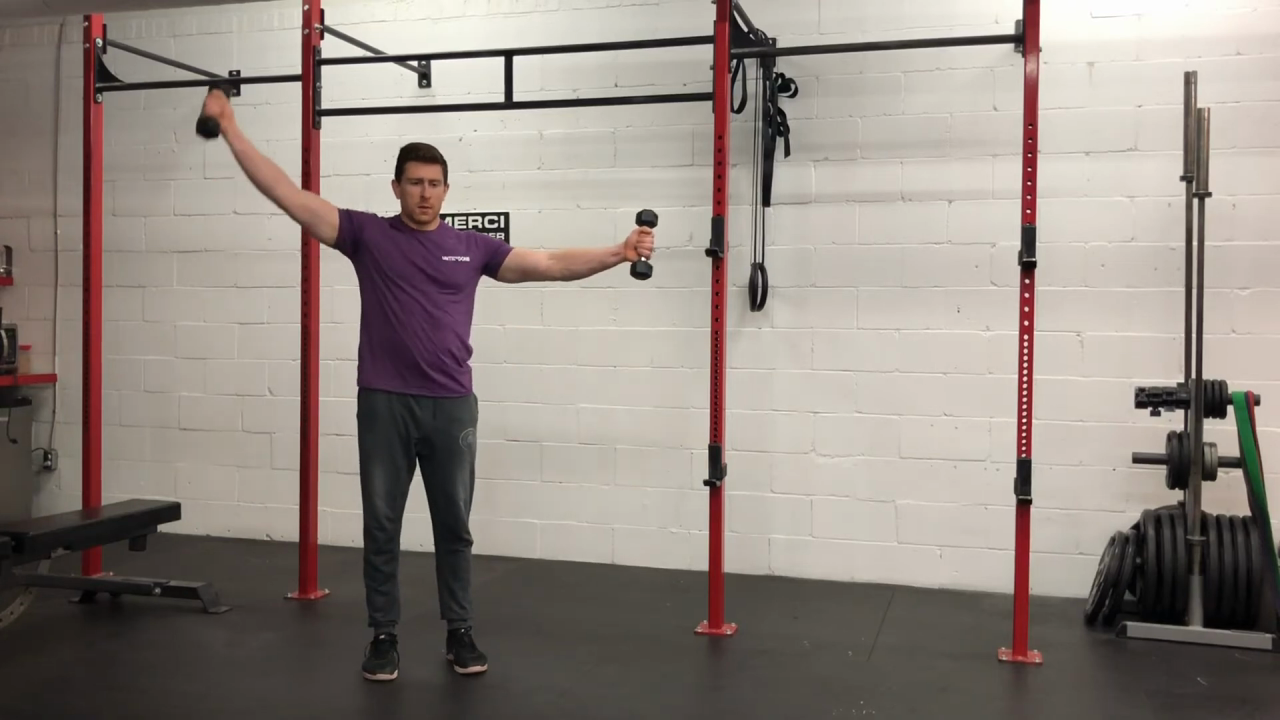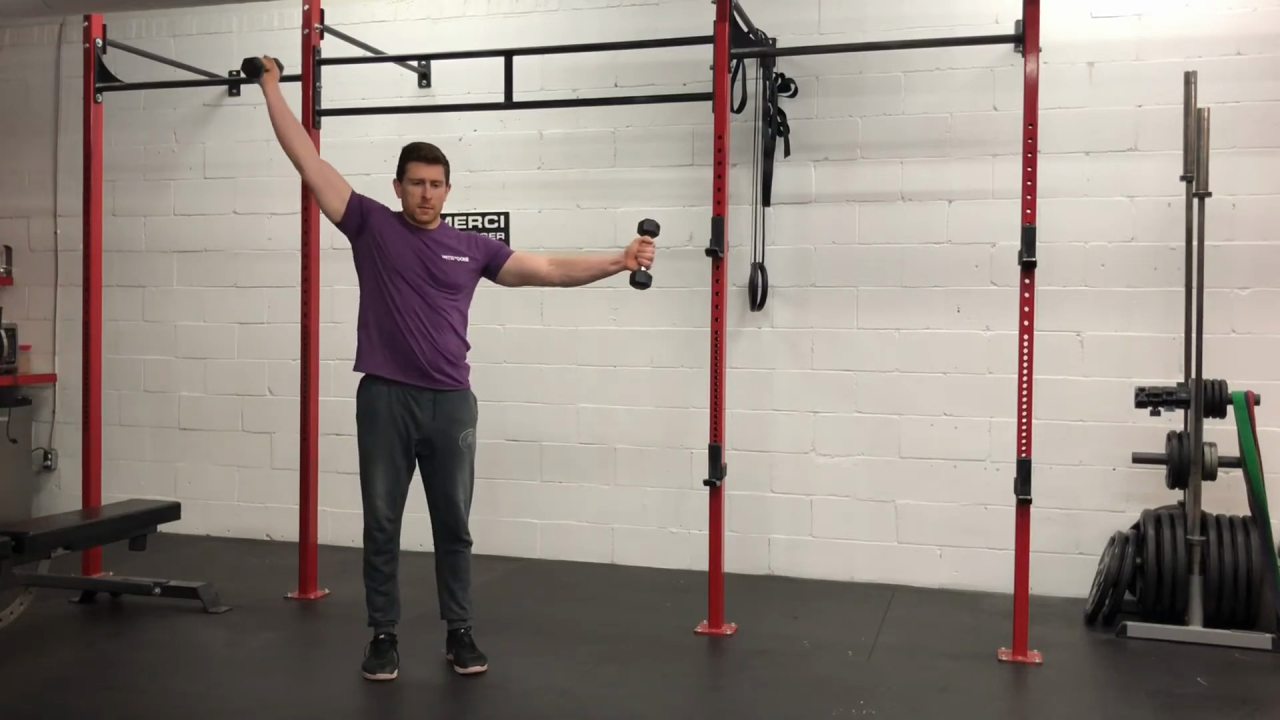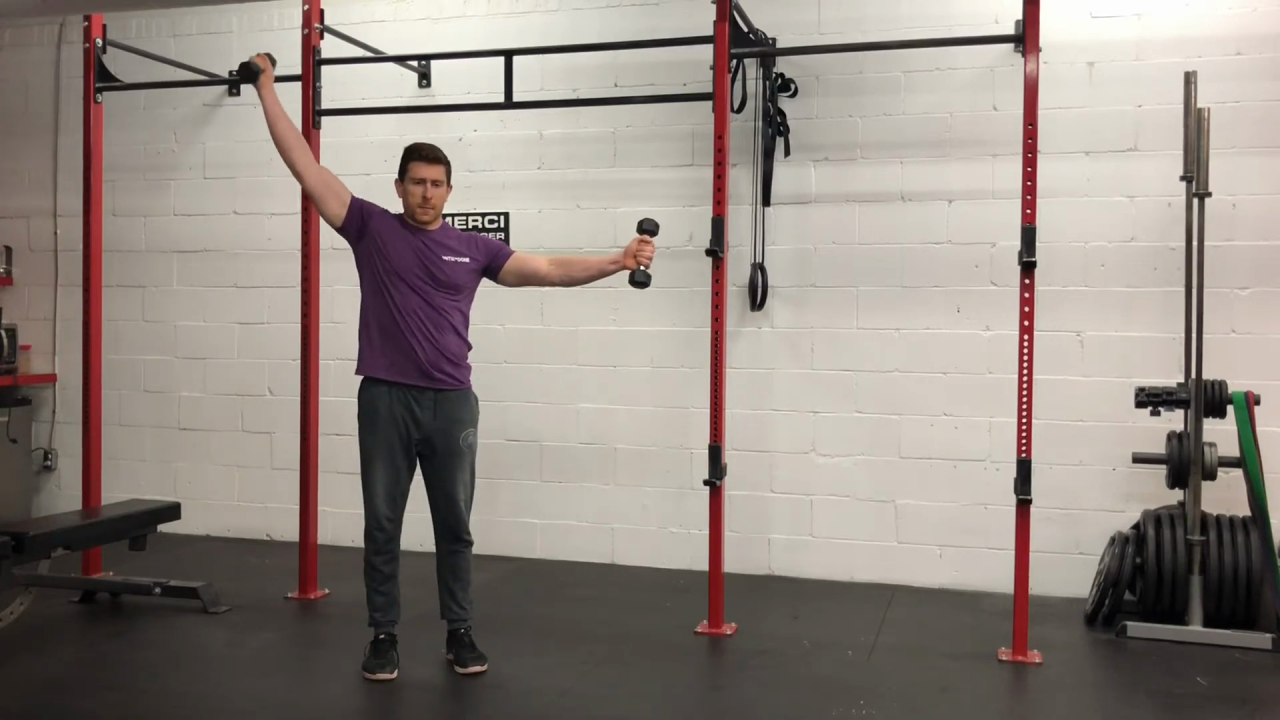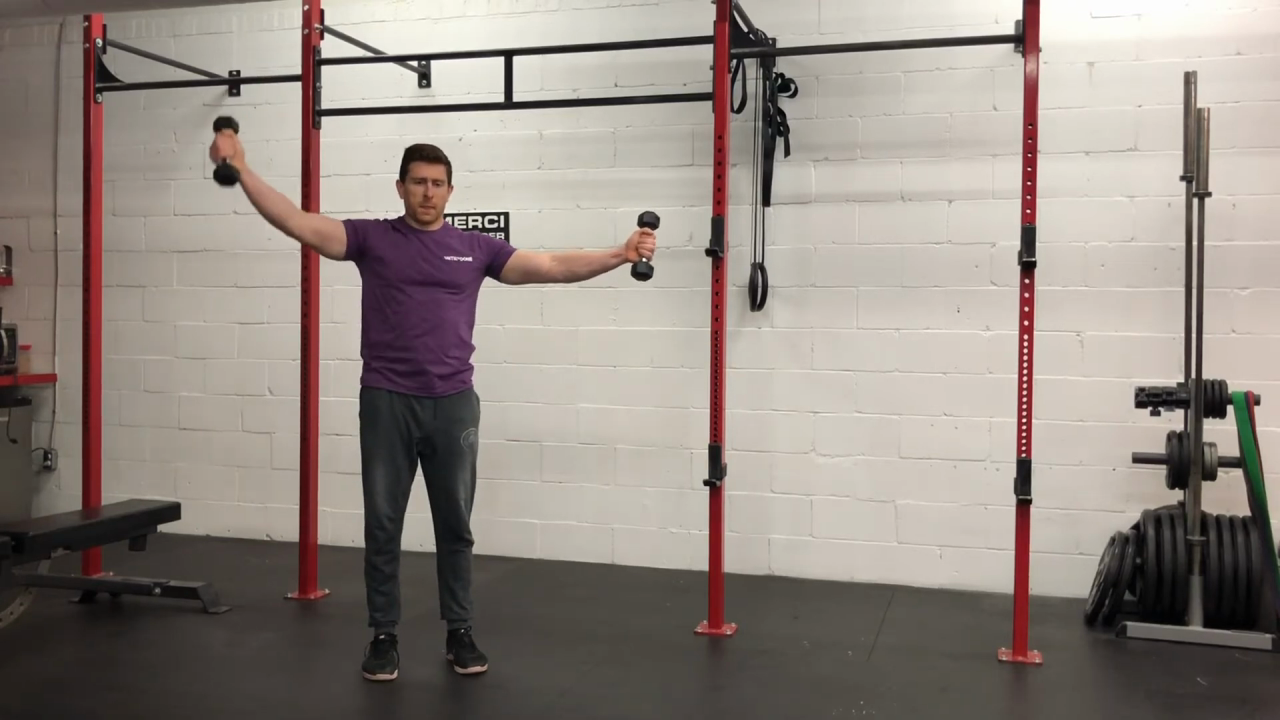
dt=0.4s
person 1, frame 1
left shoulder: (472, 247)
right shoulder: (368, 234)
left elbow: (550, 264)
right elbow: (289, 196)
left wrist: (619, 252)
right wrist: (228, 127)
left hip: (451, 406)
right hip: (384, 404)
left knee: (453, 526)
right knee: (381, 527)
left ankle: (459, 631)
right ankle: (383, 635)
person 1, frame 2
left shoulder: (472, 248)
right shoulder: (371, 225)
left elbow: (548, 270)
right elbow: (308, 161)
left wrist: (618, 261)
right wrist: (271, 86)
left hip: (451, 403)
right hip: (385, 399)
left knee: (454, 527)
right knee: (382, 526)
left ankle: (459, 632)
right ankle: (383, 636)
person 1, frame 3
left shoulder: (473, 249)
right shoulder: (372, 229)
left elbow: (548, 270)
right elbow: (306, 169)
left wrist: (616, 261)
right wrist: (267, 90)
left hip: (452, 404)
right hip: (385, 400)
left knee: (455, 527)
right knee: (382, 527)
left ankle: (459, 633)
right ankle: (383, 636)
person 1, frame 4
left shoulder: (475, 246)
right shoulder: (373, 238)
left elbow: (549, 266)
right elbow: (300, 223)
left wrist: (620, 254)
right wrist: (241, 168)
left hip: (453, 405)
right hip: (386, 403)
left knee: (455, 527)
right knee: (382, 527)
left ankle: (459, 633)
right ankle: (383, 636)
